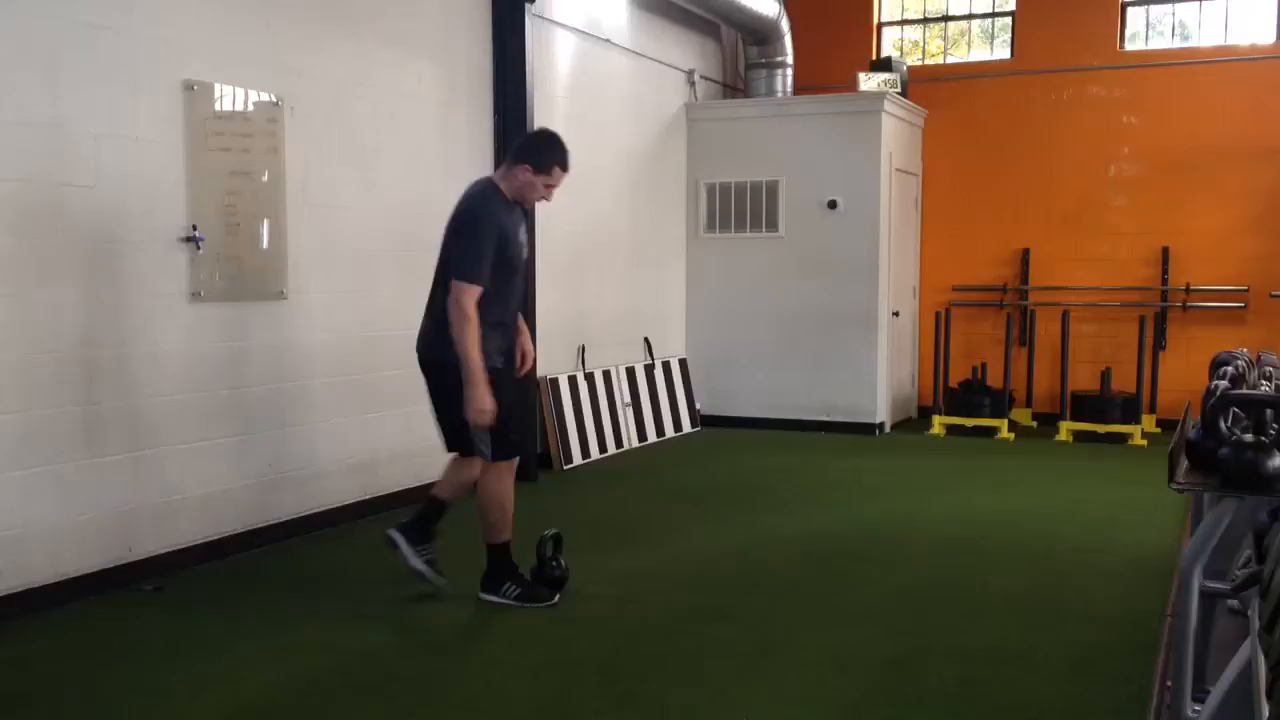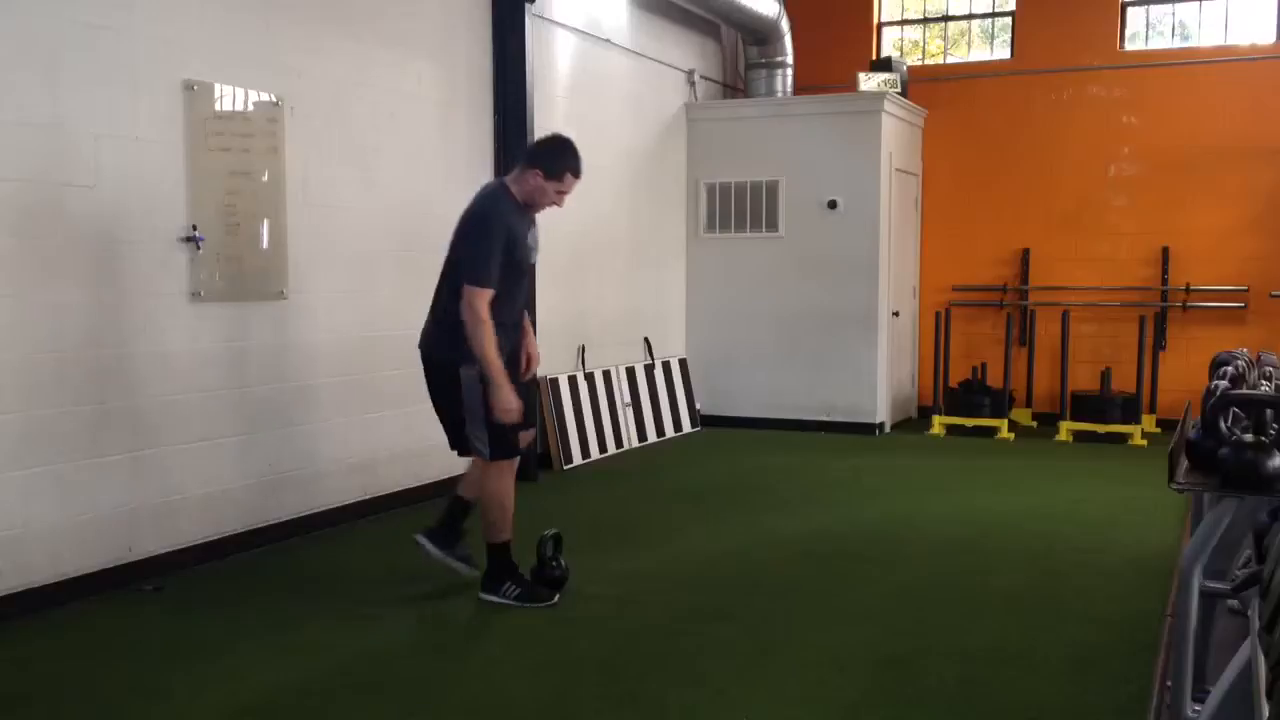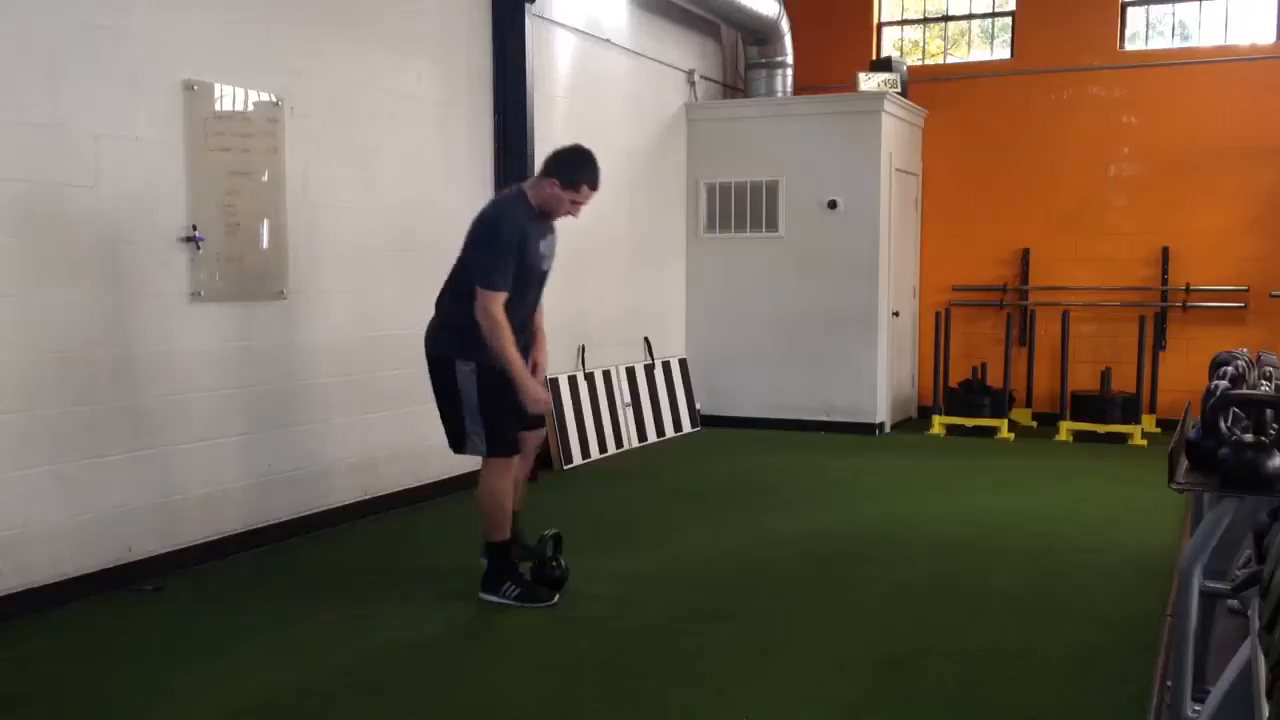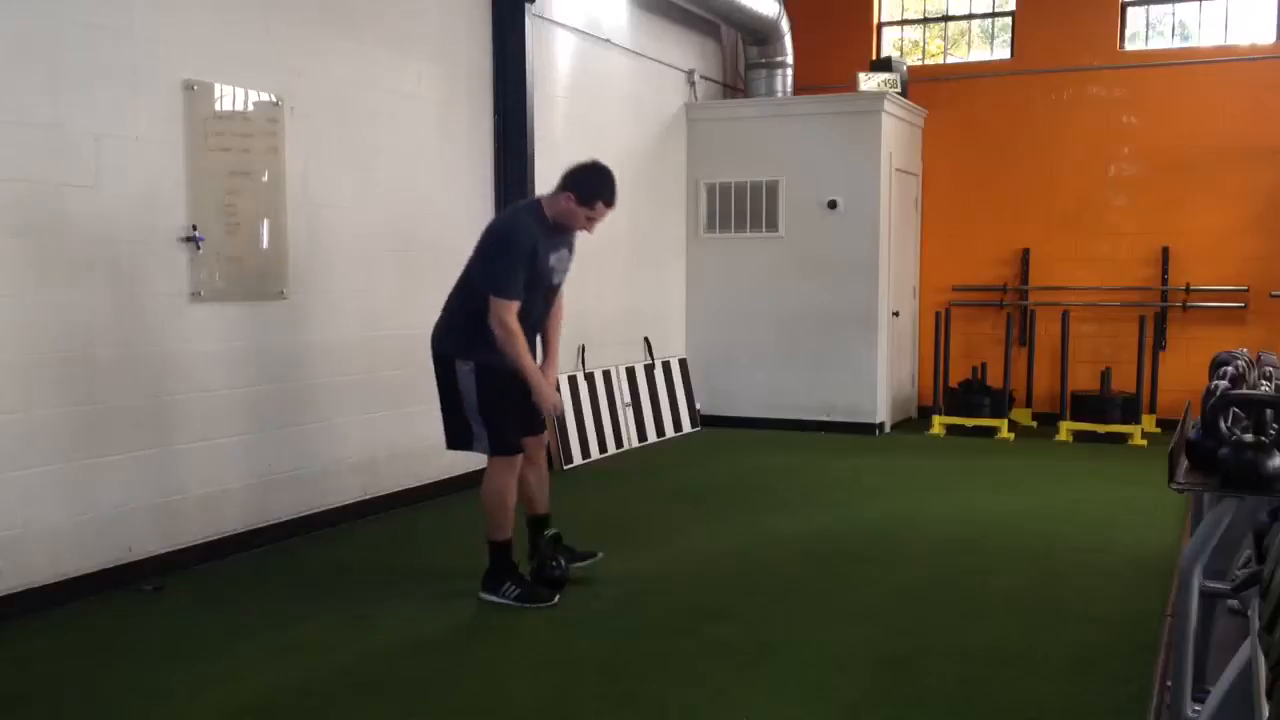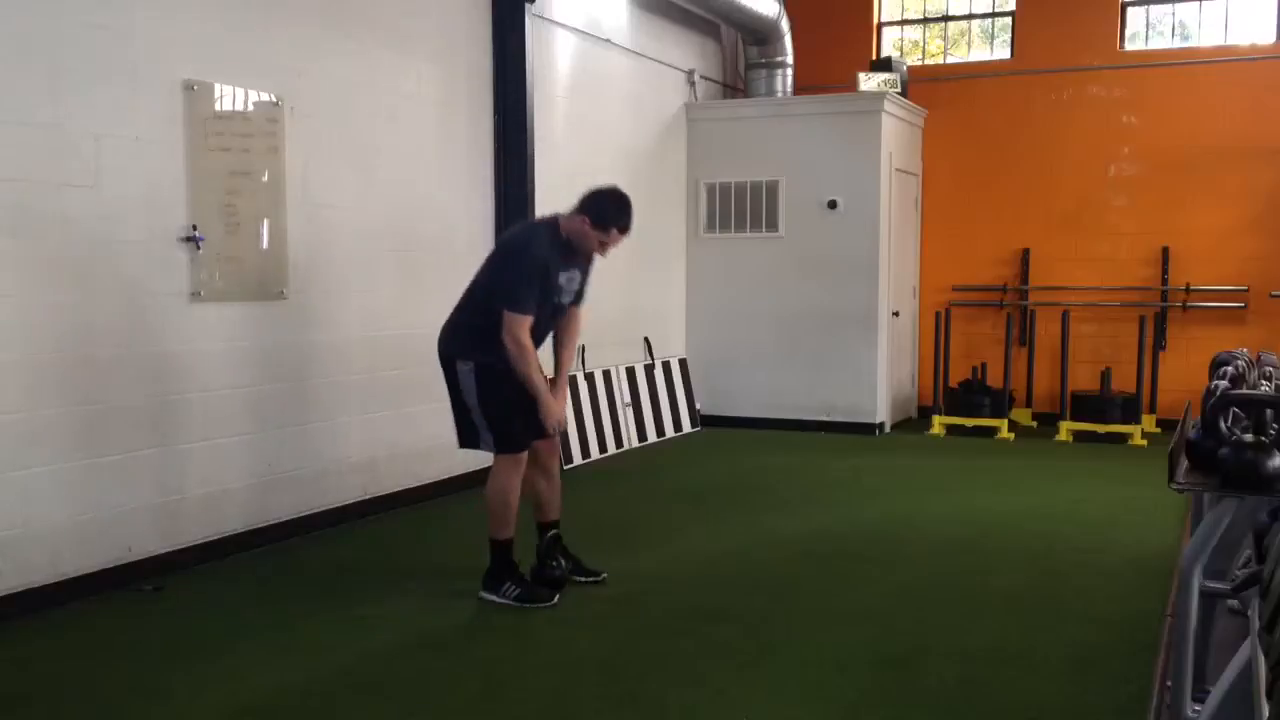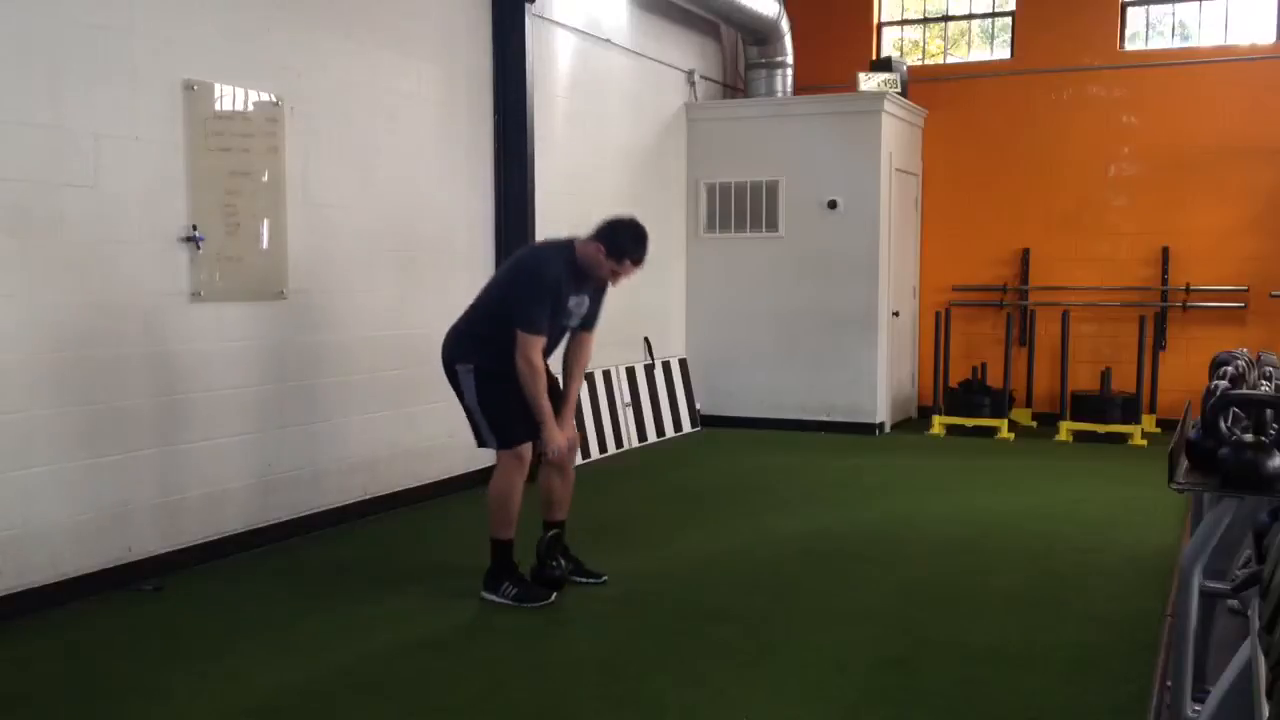
dt=0.1s
person 1, frame 1
left shoulder: (509, 205)
right shoulder: (482, 213)
right elbow: (462, 305)
left wrist: (520, 329)
right wrist: (476, 385)
left hip: (489, 349)
right hip: (462, 354)
left knee: (489, 452)
right knee: (501, 459)
left ankle: (418, 530)
right ankle: (500, 575)
person 1, frame 2
left shoulder: (519, 209)
right shoulder: (492, 216)
right elbow: (474, 307)
left wrist: (526, 334)
right wrist: (499, 384)
left hip: (493, 349)
right hip: (464, 355)
left knee: (516, 440)
right knee: (500, 456)
left ankle: (446, 531)
right ankle: (500, 576)
person 1, frame 3
left shoulder: (543, 218)
right shoulder: (504, 222)
right elbow: (488, 311)
left wrist: (539, 346)
right wrist: (522, 379)
left hip: (501, 348)
right hip: (468, 352)
left knee: (529, 437)
right knee: (502, 455)
left ankle: (507, 540)
right ankle: (500, 575)
person 1, frame 4
left shoulder: (561, 231)
right shoulder: (517, 231)
left elbow: (551, 298)
right elbow: (503, 318)
left wrist: (551, 361)
right wrist: (538, 384)
left hip: (509, 351)
right hip: (472, 352)
left knee: (535, 444)
right knee: (507, 456)
left ankle: (543, 545)
right ankle: (500, 576)
person 1, frame 5
left shoulder: (580, 253)
right shoulder: (530, 248)
left elbow: (569, 318)
right elbow: (514, 334)
left wrist: (560, 388)
right wrist: (544, 399)
left hip: (513, 353)
right hip: (475, 355)
left knee: (546, 447)
right knee: (513, 453)
left ankle: (551, 554)
right ankle: (499, 574)
person 1, frame 6
left shoulder: (594, 277)
right shoulder: (544, 269)
left elbow: (580, 343)
right elbow: (528, 356)
left wrist: (568, 416)
right wrist: (548, 426)
left hip: (524, 365)
right hip: (477, 359)
left knee: (566, 447)
right knee: (518, 453)
left ankle: (553, 553)
right ankle: (500, 575)
